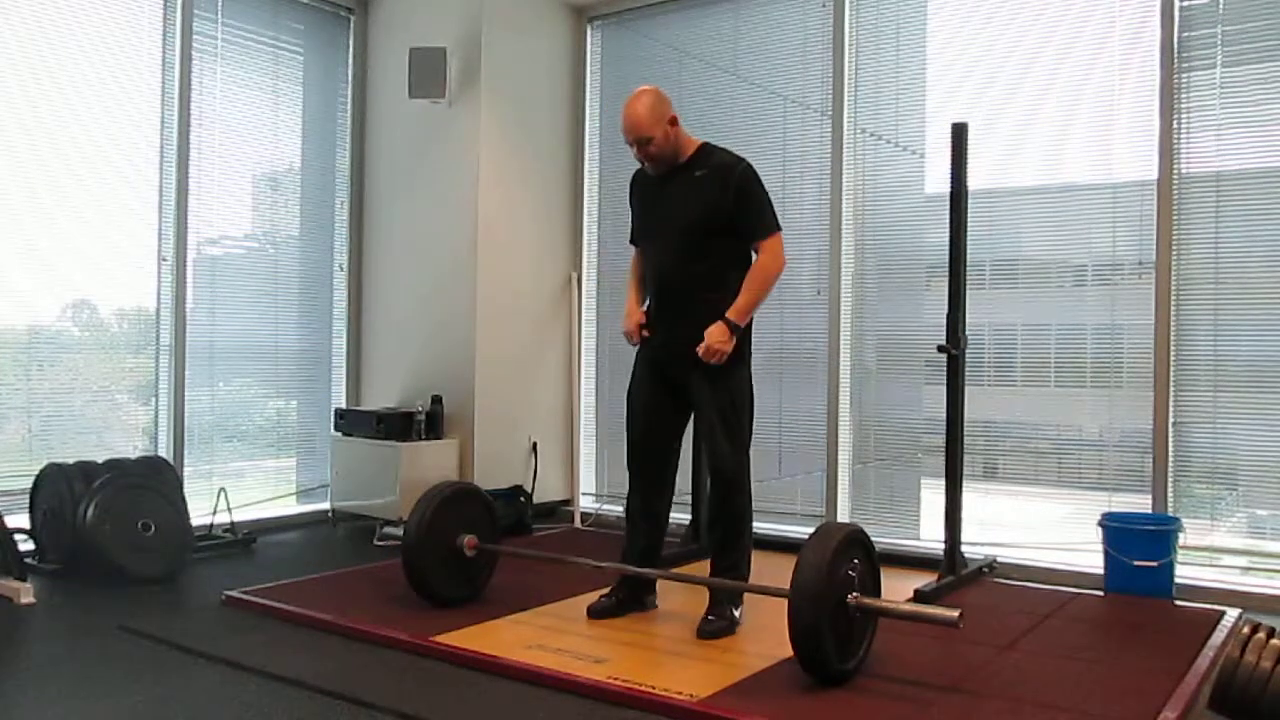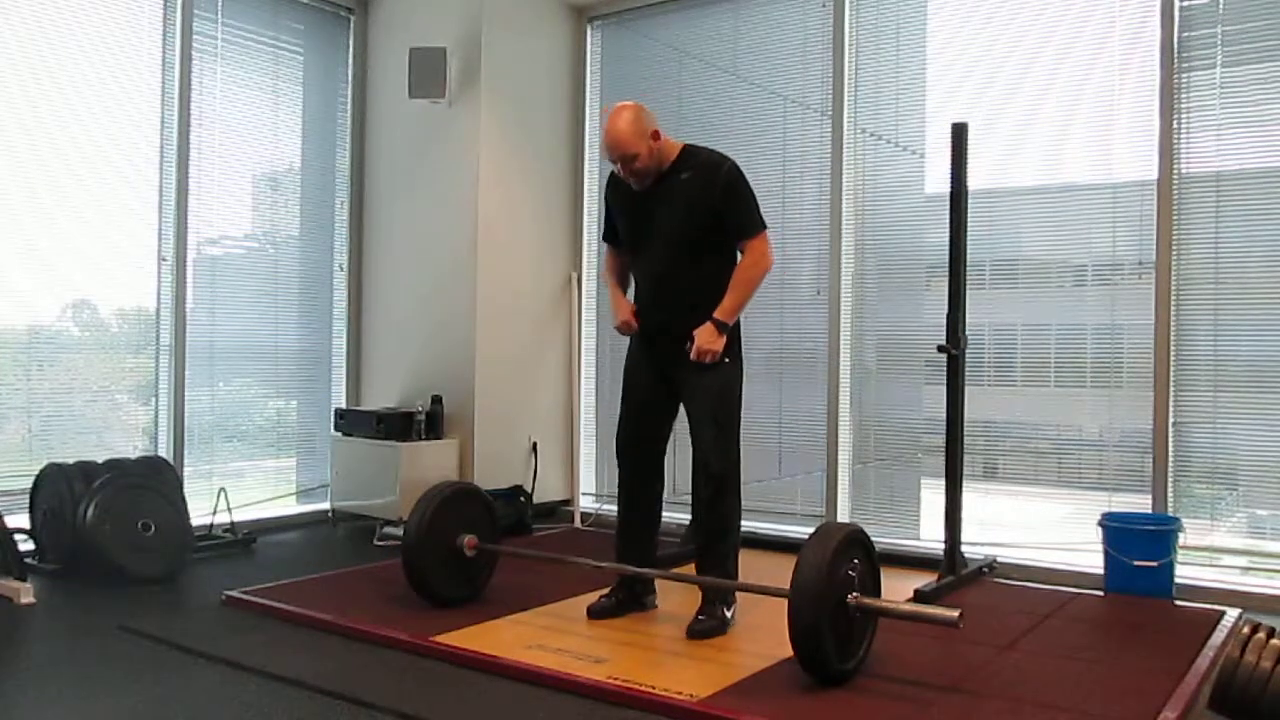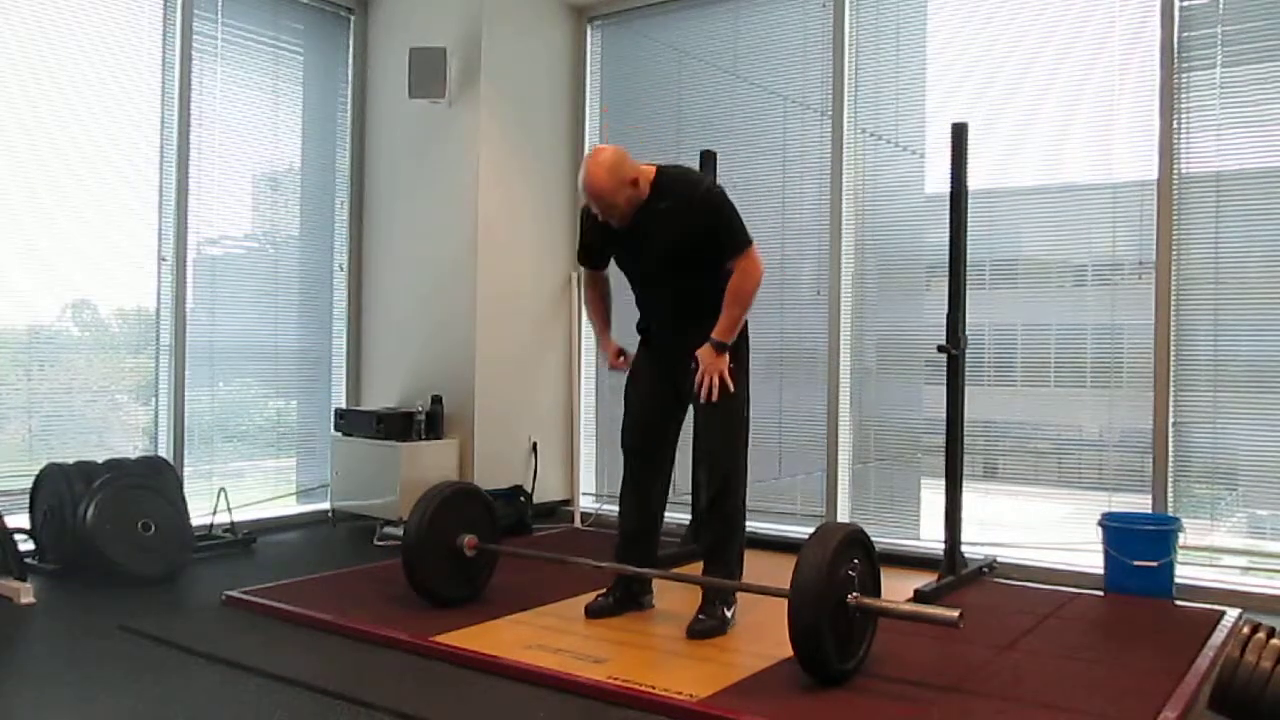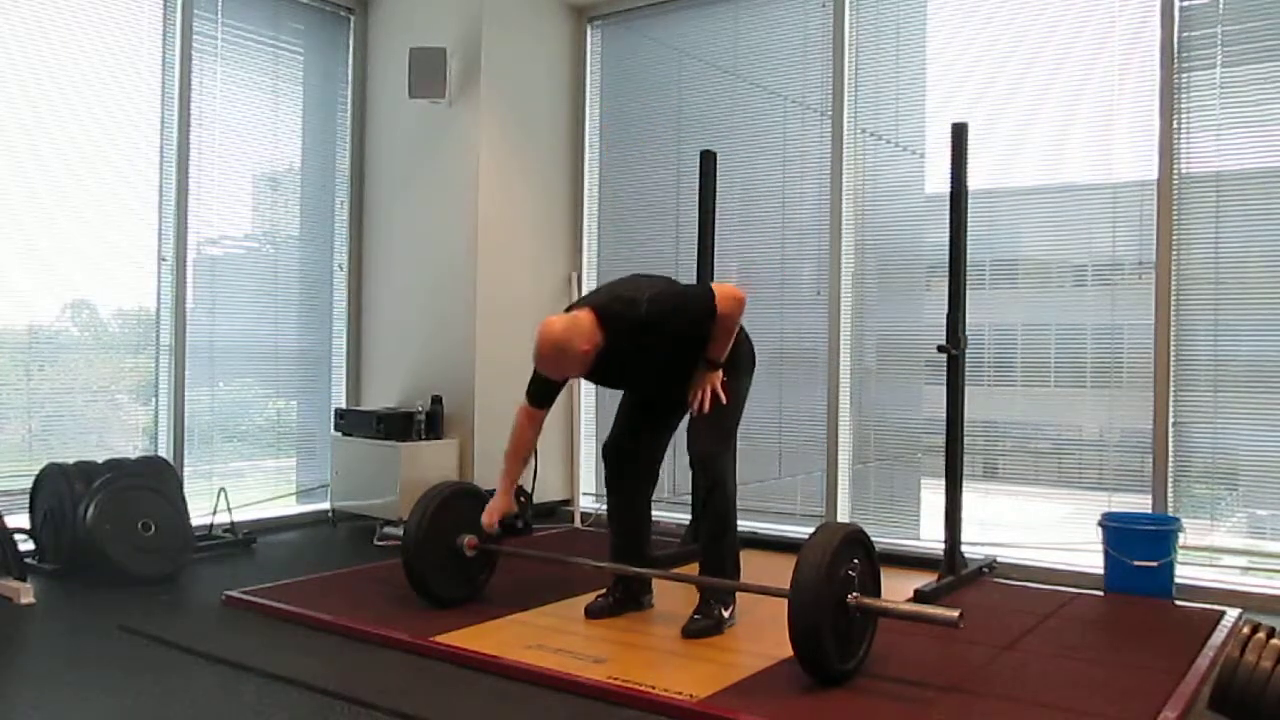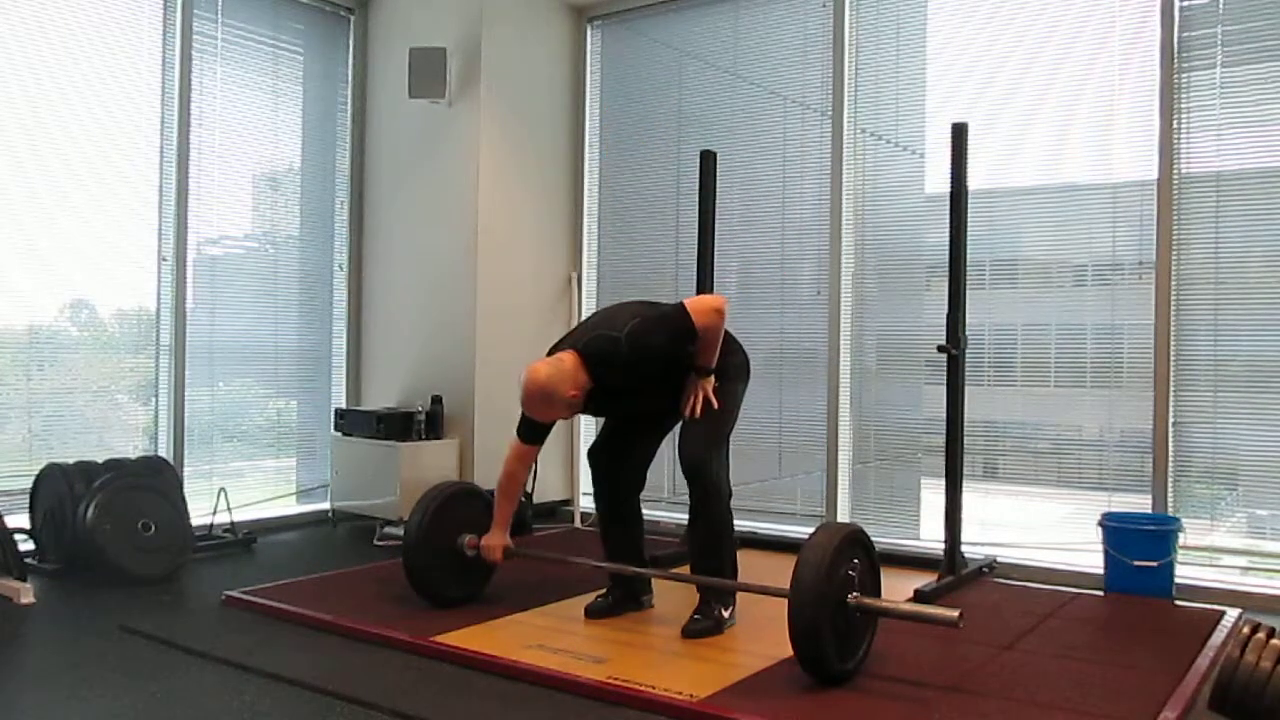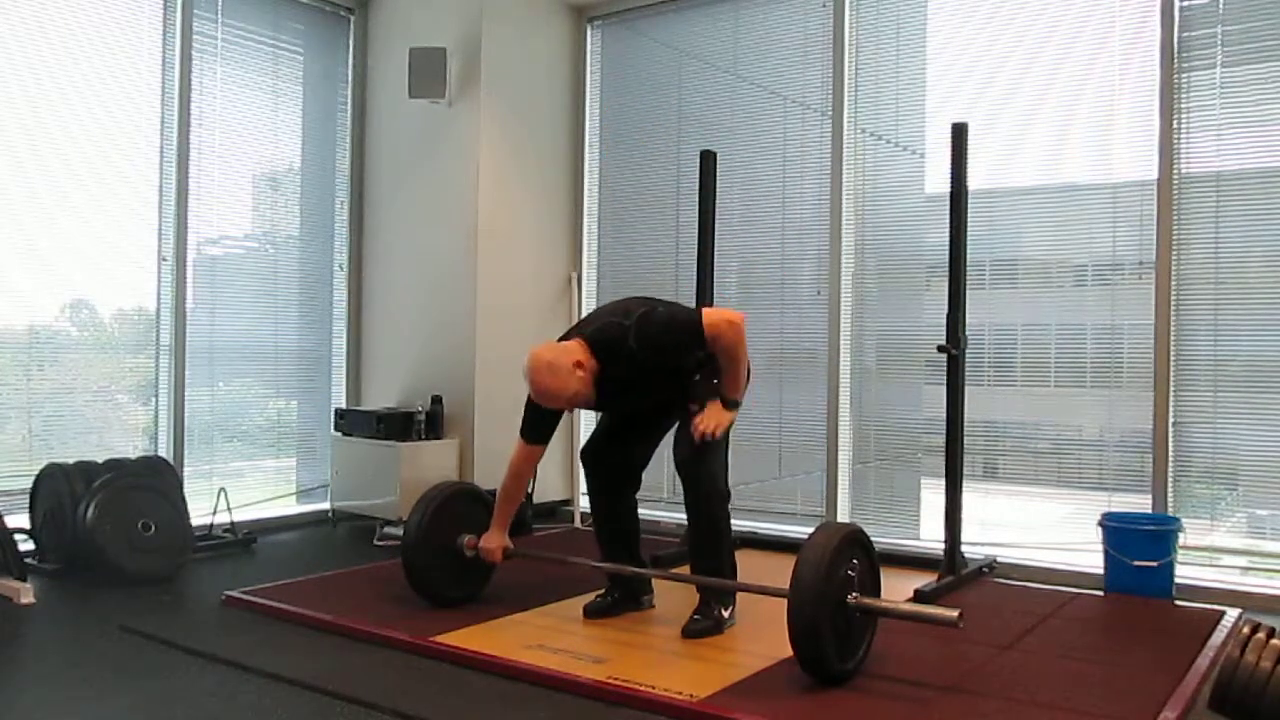
dt=0.5s
person 1, frame 1
left shoulder: (729, 174)
right shoulder: (643, 183)
left elbow: (771, 254)
left wrist: (730, 323)
right wrist: (634, 303)
left hip: (716, 347)
right hip: (658, 347)
left knee: (726, 467)
right knee: (646, 461)
left ankle: (728, 594)
right ankle: (637, 581)
person 1, frame 2
left shoulder: (715, 174)
right shoulder: (619, 186)
left elbow: (758, 253)
left wrist: (719, 323)
right wrist: (618, 298)
left hip: (707, 344)
right hip: (648, 344)
left knee: (714, 466)
right knee: (635, 460)
left ankle: (719, 594)
right ankle: (634, 582)
person 1, frame 3
left shoulder: (695, 196)
right shoulder: (596, 213)
left elbow: (748, 267)
right elbow: (593, 275)
left wrist: (718, 345)
right wrist: (603, 337)
left hip: (714, 346)
right hip: (656, 347)
left knee: (719, 464)
right knee: (641, 454)
left ankle: (721, 596)
right ankle: (632, 583)
person 1, frame 4
left shoulder: (645, 311)
right shoulder: (560, 342)
left elbow: (733, 298)
right elbow: (530, 417)
left wrist: (711, 367)
right wrist: (504, 493)
left hip: (715, 362)
right hip: (657, 373)
left knee: (707, 457)
right knee: (621, 455)
left ankle: (719, 598)
right ankle: (630, 584)
person 1, frame 5
left shoulder: (628, 347)
right shoulder: (549, 382)
left elbow: (713, 306)
right elbow: (520, 458)
left wrist: (703, 375)
right wrist: (499, 530)
left hip: (716, 369)
right hip: (655, 382)
left knee: (699, 461)
right knee: (607, 460)
left ankle: (718, 598)
right ankle: (630, 585)
person 1, frame 6
left shoulder: (636, 336)
right shoulder: (552, 379)
left elbow: (731, 322)
right elbow: (525, 458)
left wrist: (728, 403)
right wrist: (498, 530)
left hip: (709, 370)
right hip: (651, 385)
left knee: (697, 462)
right knee: (600, 459)
left ankle: (718, 597)
right ankle: (629, 585)
